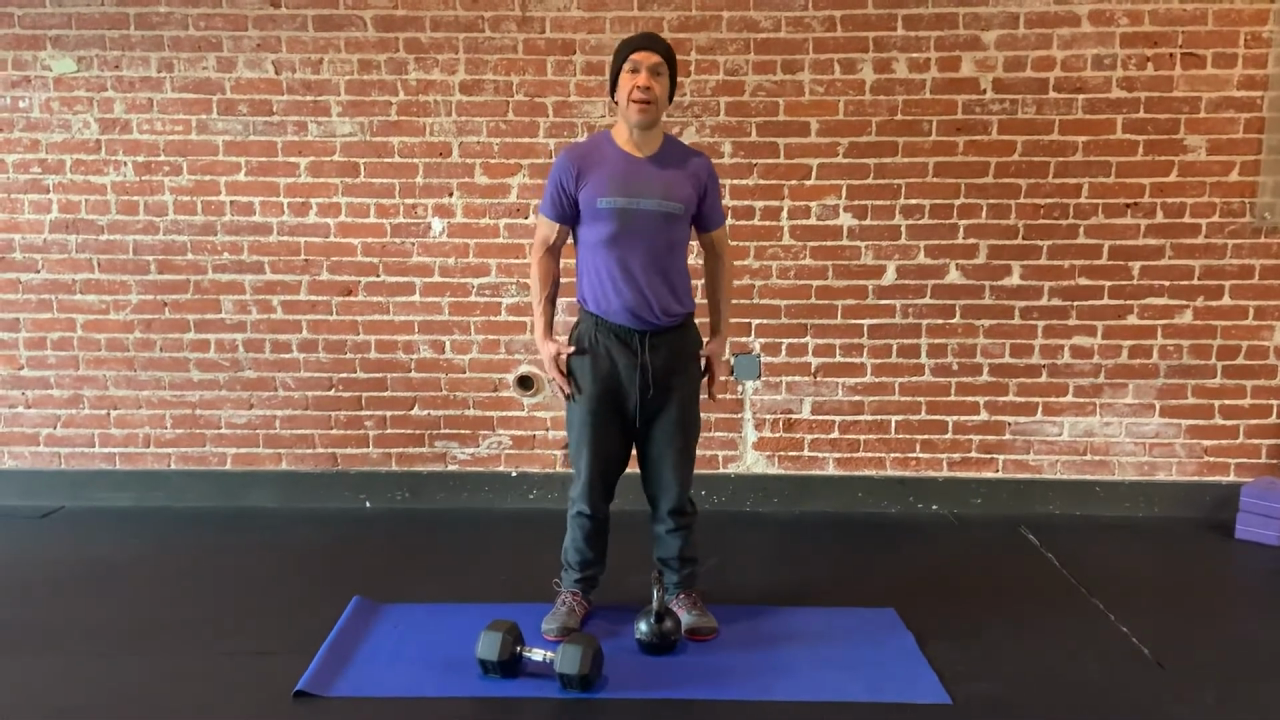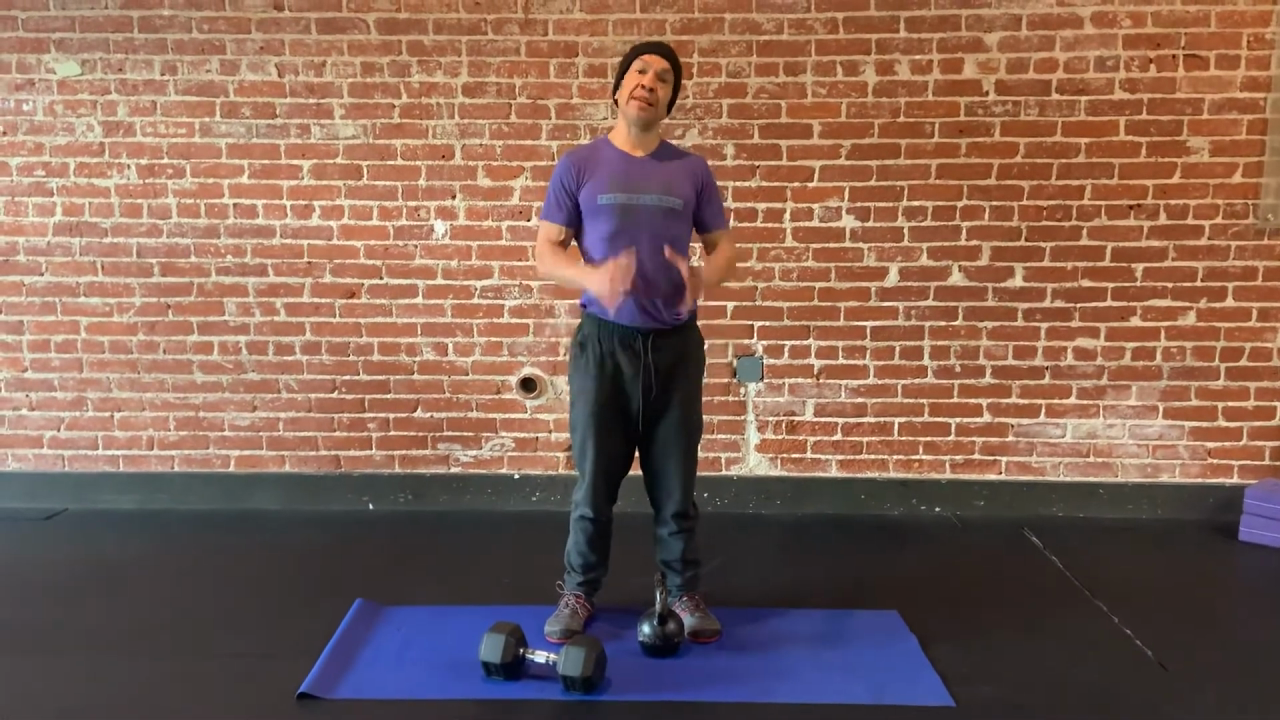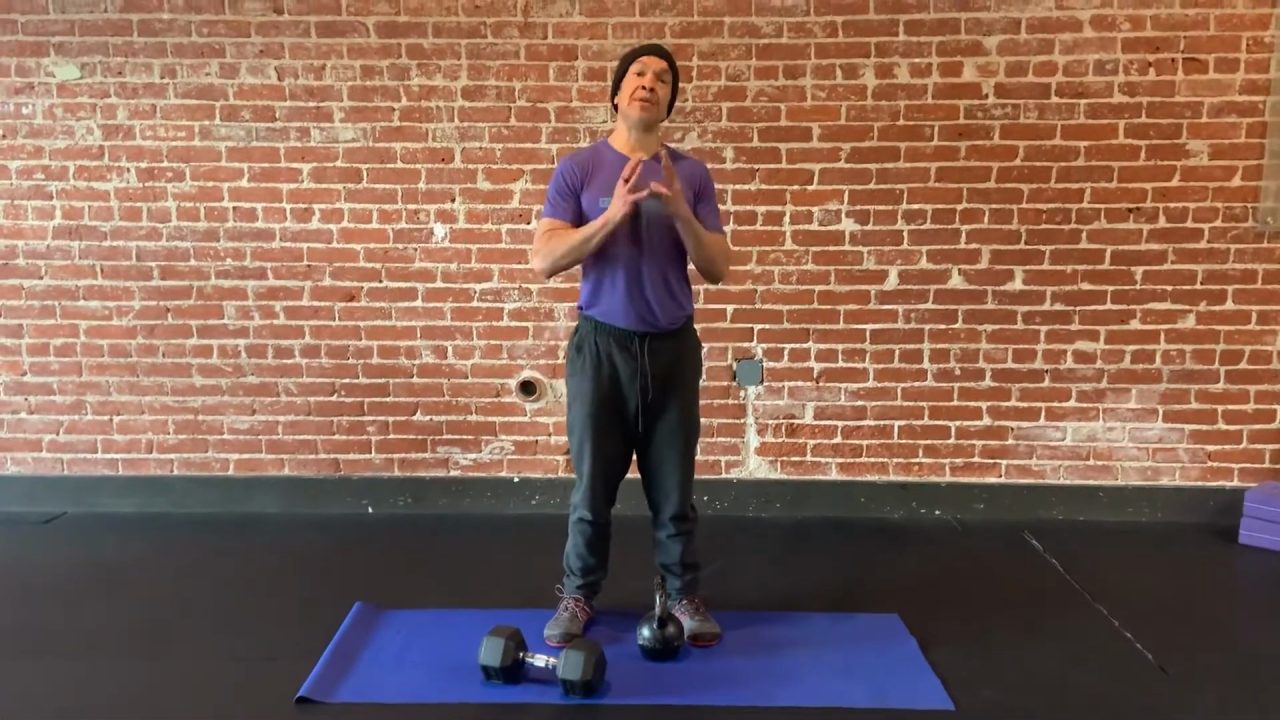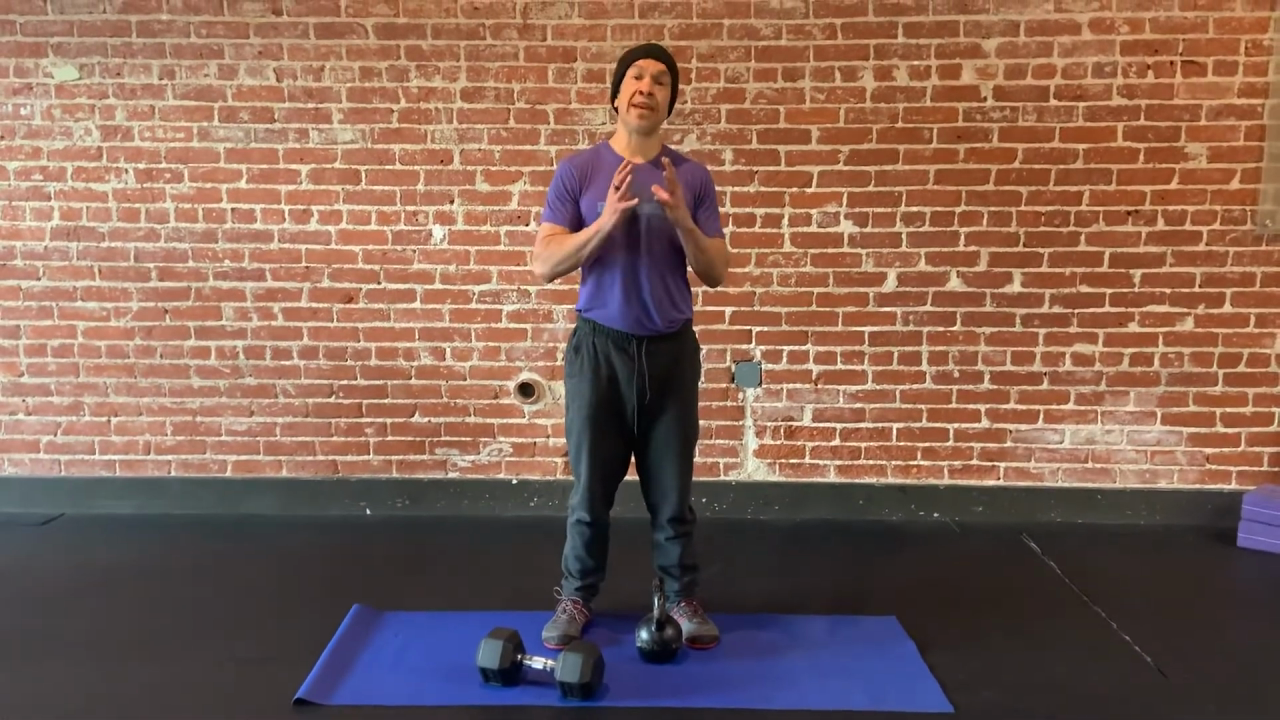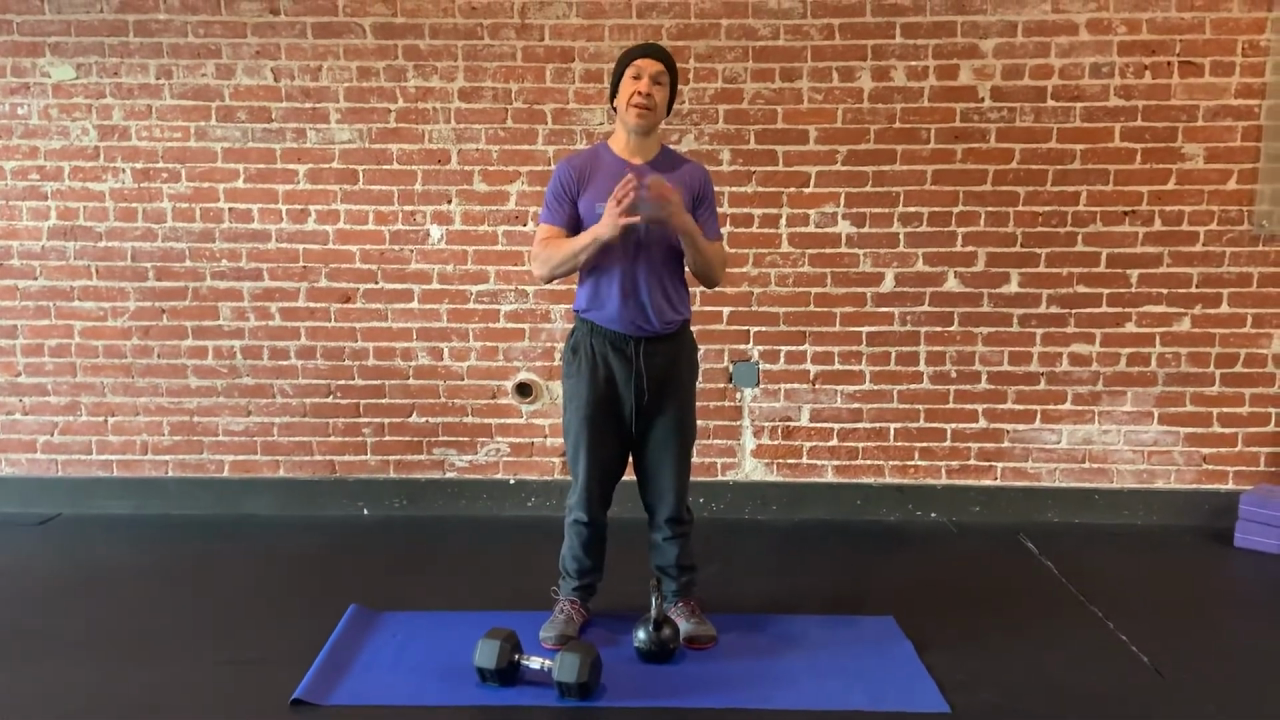
dt=0.5s
person 1, frame 1
left shoulder: (695, 169)
right shoulder: (577, 162)
left elbow: (717, 254)
right elbow: (545, 248)
left wrist: (719, 337)
right wrist: (543, 334)
left hip: (673, 345)
right hip: (599, 342)
left knee: (672, 483)
right knee: (591, 481)
left ankle: (681, 590)
right ankle: (576, 590)
person 1, frame 2
left shoulder: (692, 170)
right shoulder: (577, 165)
left elbow: (725, 249)
right elbow: (546, 255)
left wrist: (706, 275)
right wrist: (591, 277)
left hip: (674, 344)
right hip: (604, 342)
left knee: (674, 482)
right knee: (594, 481)
left ankle: (684, 592)
right ankle: (579, 591)
person 1, frame 3
left shoulder: (692, 174)
right shoulder: (577, 168)
left elbow: (717, 268)
right elbow: (543, 259)
left wrist: (678, 210)
right wrist: (613, 214)
left hip: (672, 346)
right hip: (601, 344)
left knee: (673, 485)
right knee: (593, 483)
left ankle: (684, 595)
right ankle: (578, 595)
person 1, frame 4
left shoulder: (692, 176)
right shoulder: (577, 171)
left elbow: (716, 272)
right elbow: (544, 264)
left wrist: (681, 219)
right wrist: (606, 220)
left hip: (670, 350)
right hip: (599, 346)
left knee: (672, 488)
right knee: (591, 485)
left ankle: (682, 598)
right ankle: (576, 597)
person 1, frame 5
left shoulder: (692, 177)
right shoulder: (575, 171)
left elbow: (714, 273)
right elbow: (543, 264)
left wrist: (681, 223)
right wrist: (604, 229)
left hip: (668, 350)
right hip: (597, 347)
left knee: (669, 488)
right knee: (588, 486)
left ankle: (679, 597)
right ankle: (574, 597)
